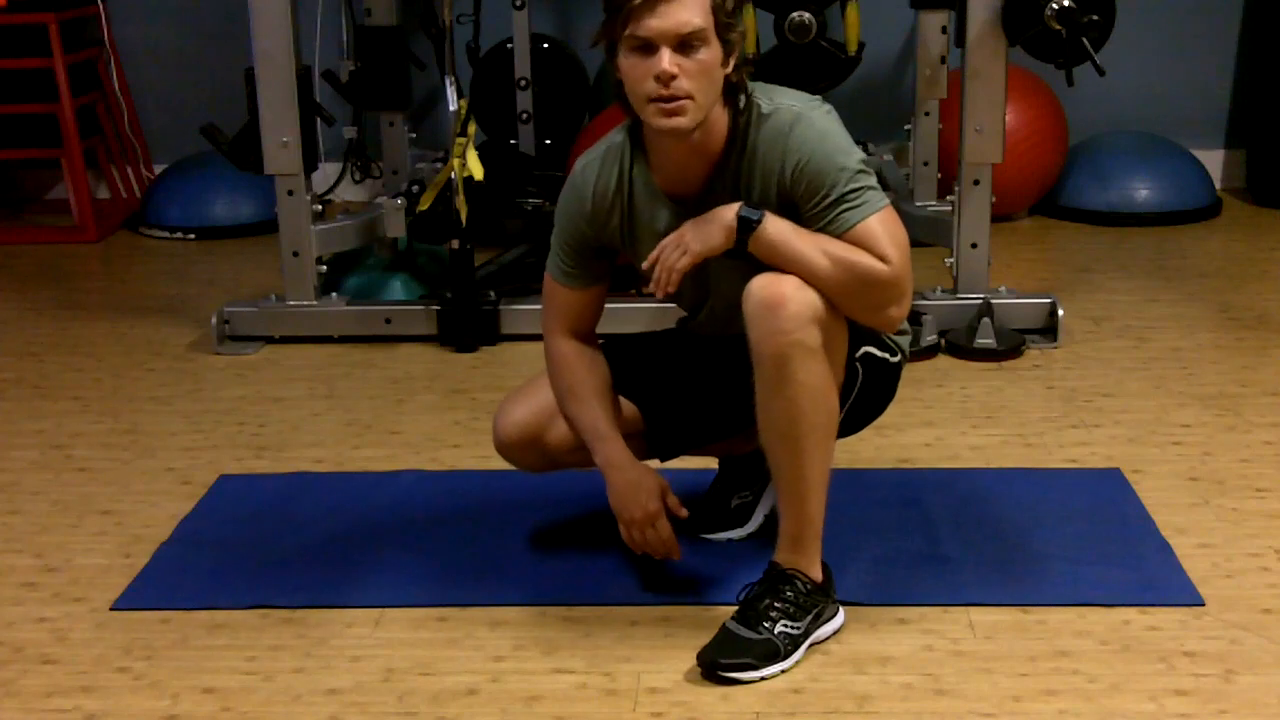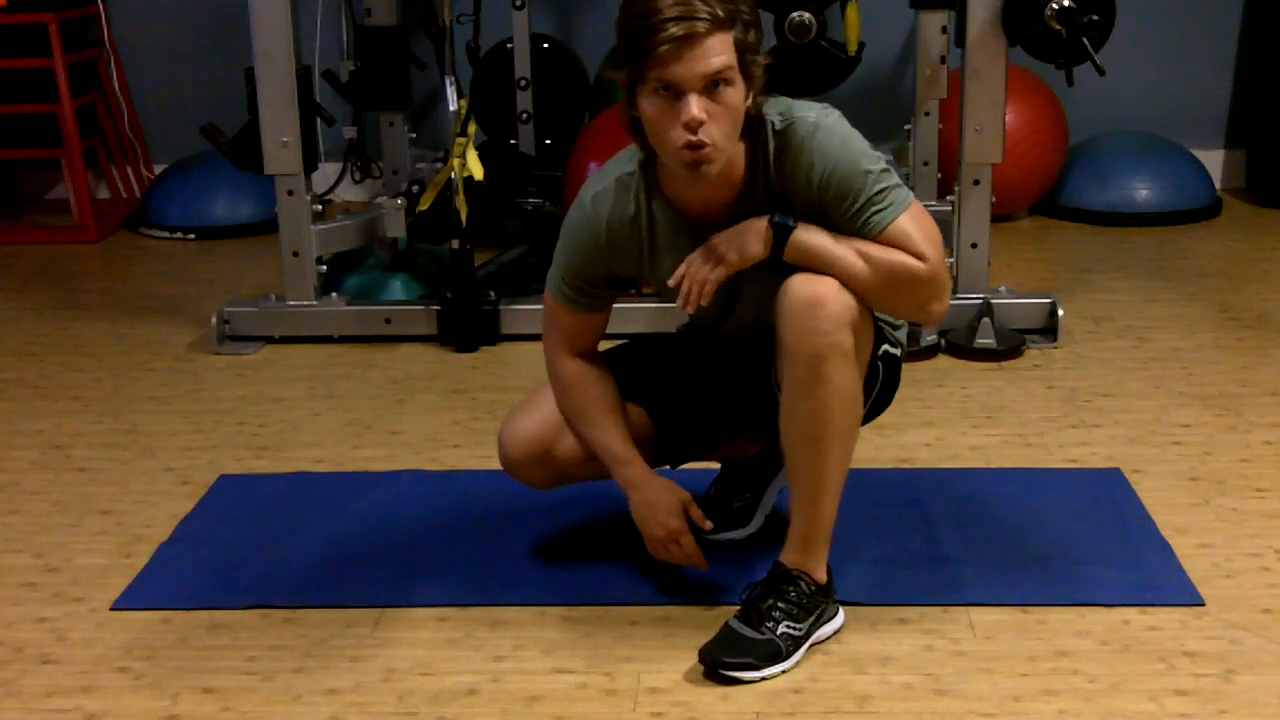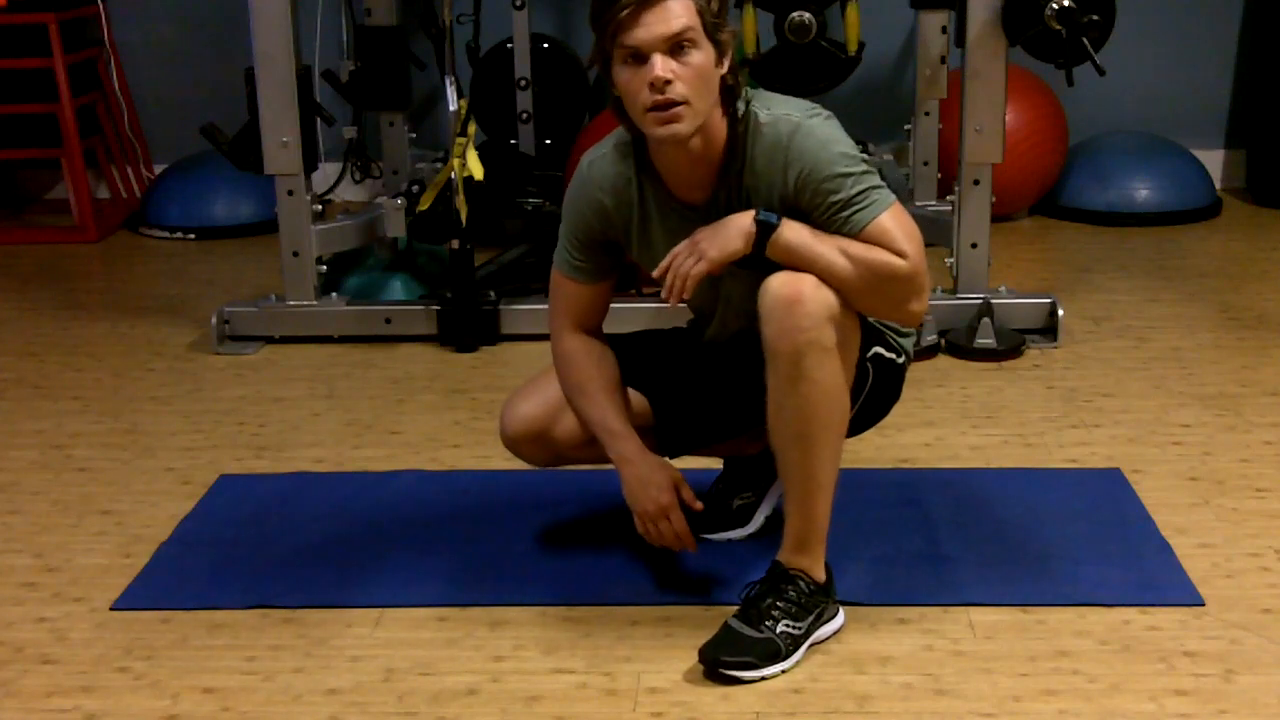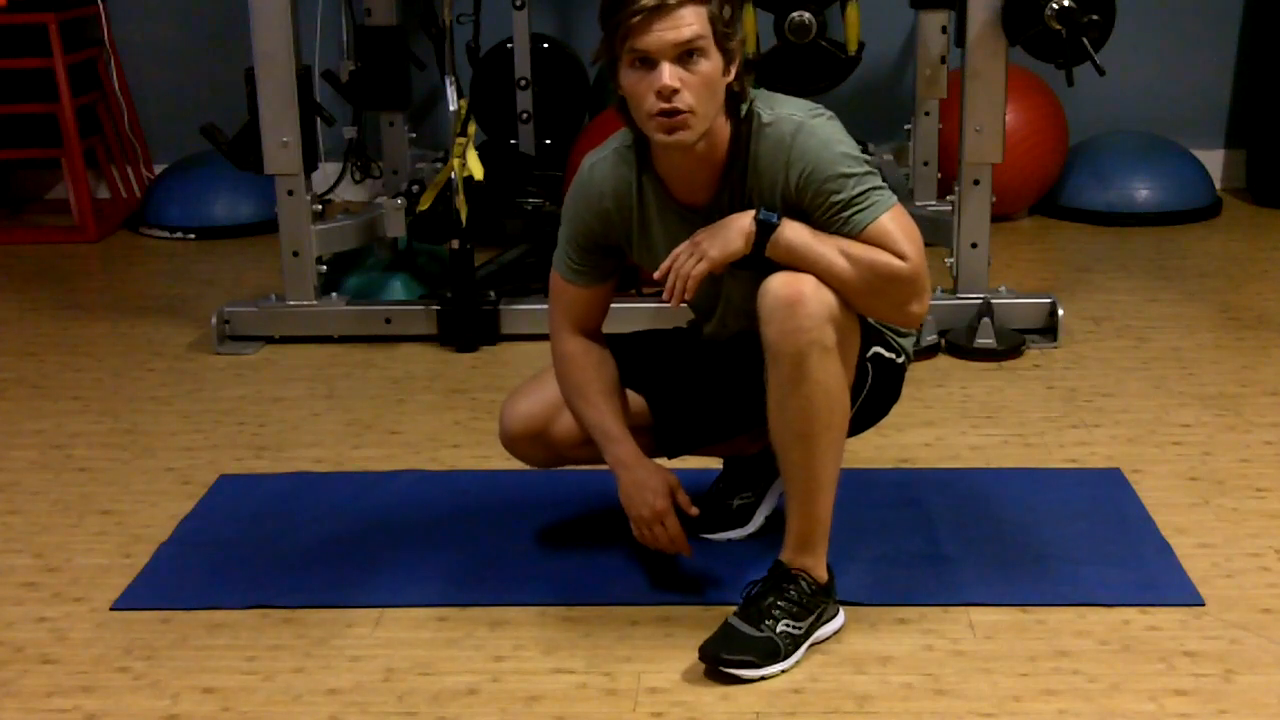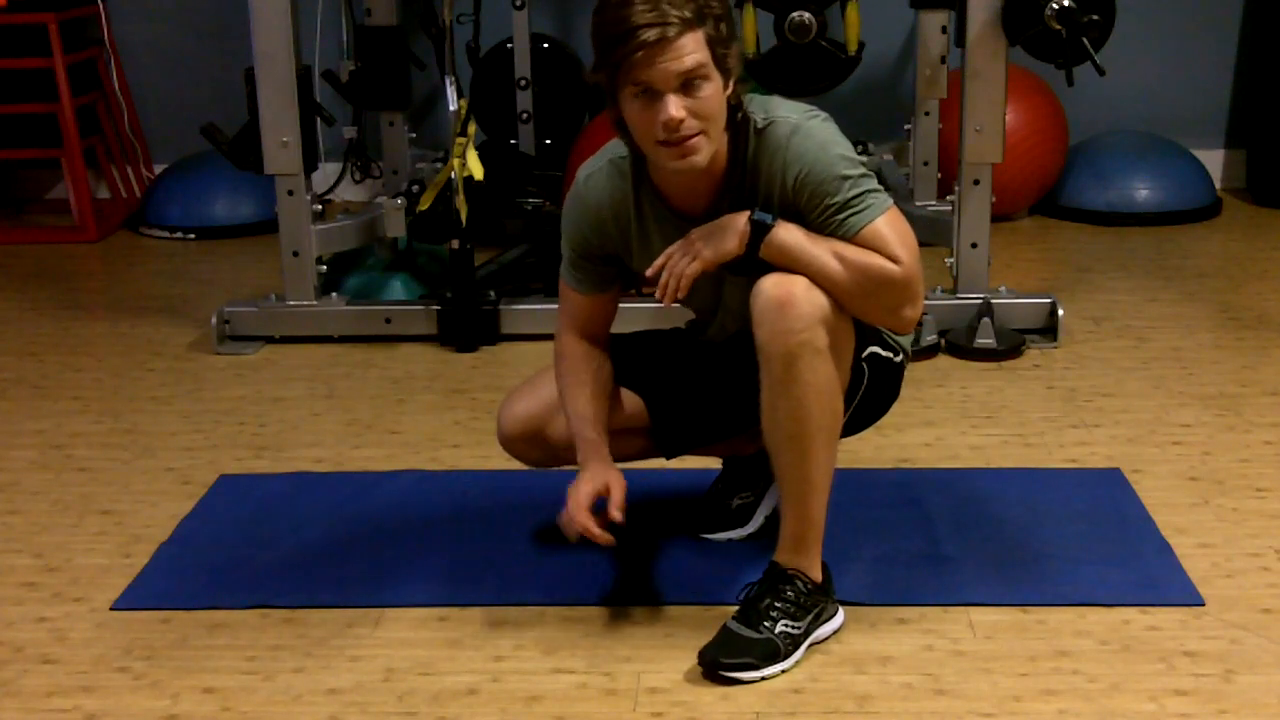
dt=1s
person 1, frame 1
left shoulder: (798, 132)
right shoulder: (597, 182)
left elbow: (890, 297)
right elbow: (568, 333)
left wrist: (744, 222)
right wrist: (620, 463)
left hip: (840, 359)
right hip: (715, 353)
left knee: (776, 300)
right knee: (522, 432)
left ankle: (802, 582)
right ankle: (749, 453)
person 1, frame 2
left shoulder: (815, 144)
right shoulder: (605, 210)
left elbow: (929, 292)
right elbow: (569, 351)
left wrist: (777, 232)
right wrist: (640, 480)
left hip: (835, 355)
right hip: (712, 360)
left knee: (815, 298)
right knee: (527, 450)
left ankle: (806, 582)
right ankle: (753, 451)
person 1, frame 3
left shoulder: (799, 140)
right shoulder: (603, 179)
left elbow: (910, 293)
right elbow: (575, 329)
left wrist: (762, 228)
right wrist: (633, 456)
left hip: (846, 357)
right hip: (723, 355)
left knee: (793, 296)
right knee: (529, 426)
left ankle: (804, 581)
right ankle: (757, 450)
person 1, frame 4
left shoulder: (801, 140)
right shoulder: (603, 182)
left elbow: (910, 294)
right elbow: (575, 331)
left wrist: (763, 228)
right wrist: (630, 462)
left hip: (845, 360)
right hip: (723, 355)
left knee: (793, 297)
right knee: (528, 427)
left ankle: (806, 581)
right ankle: (756, 451)
person 1, frame 5
left shoulder: (799, 143)
right shoulder: (599, 191)
left elbow: (903, 300)
right elbow: (583, 336)
left wrist: (756, 230)
right wrist: (596, 459)
left hip: (841, 359)
right hip: (724, 354)
left knee: (785, 299)
right knee: (527, 426)
left ankle: (802, 583)
right ankle: (754, 451)
